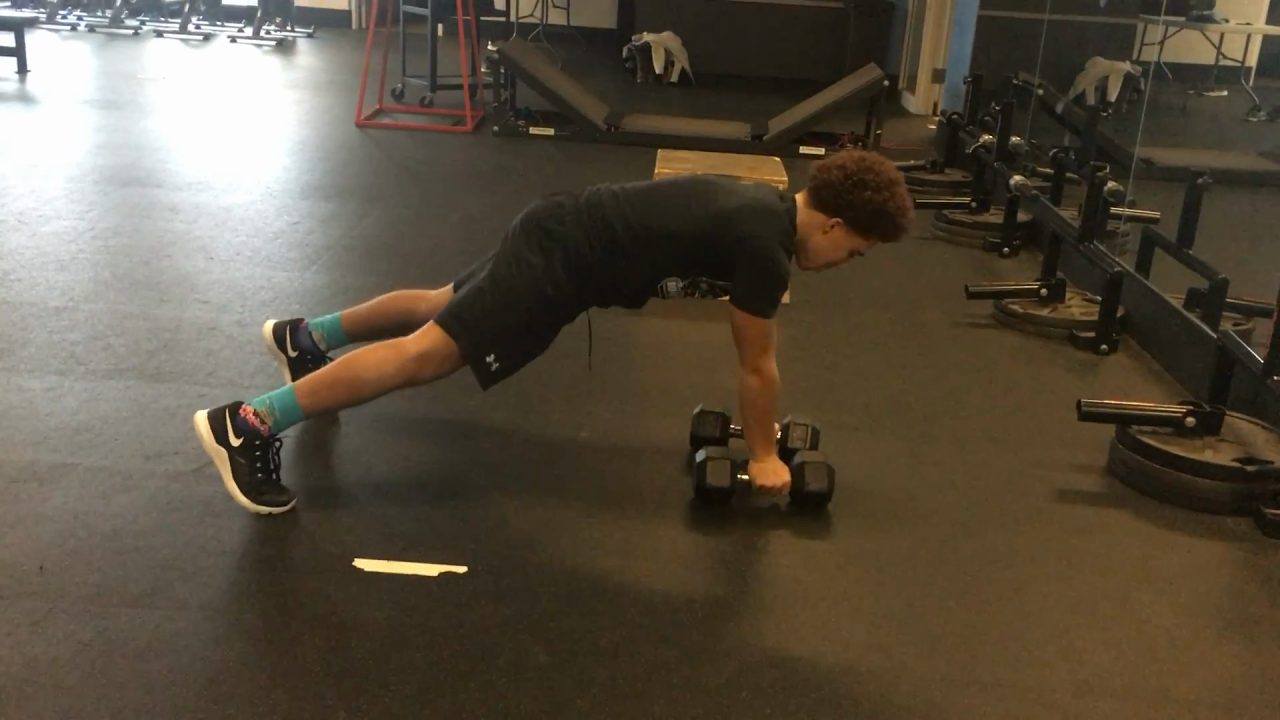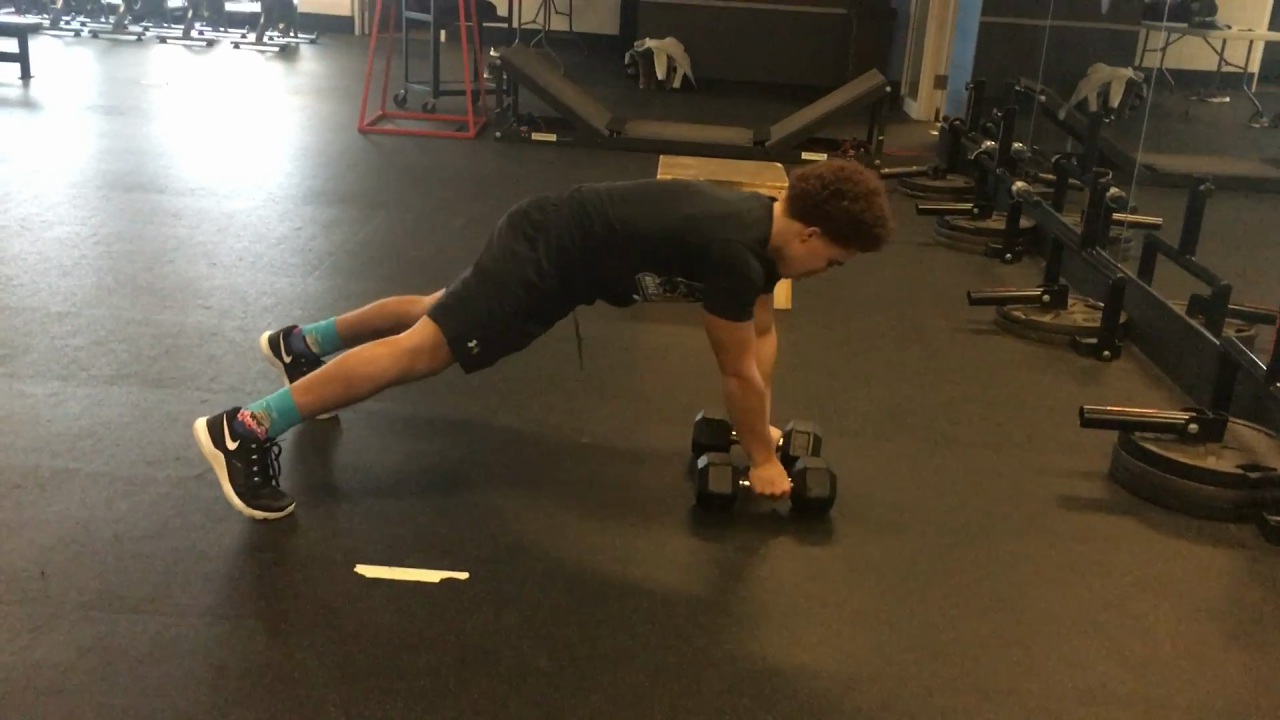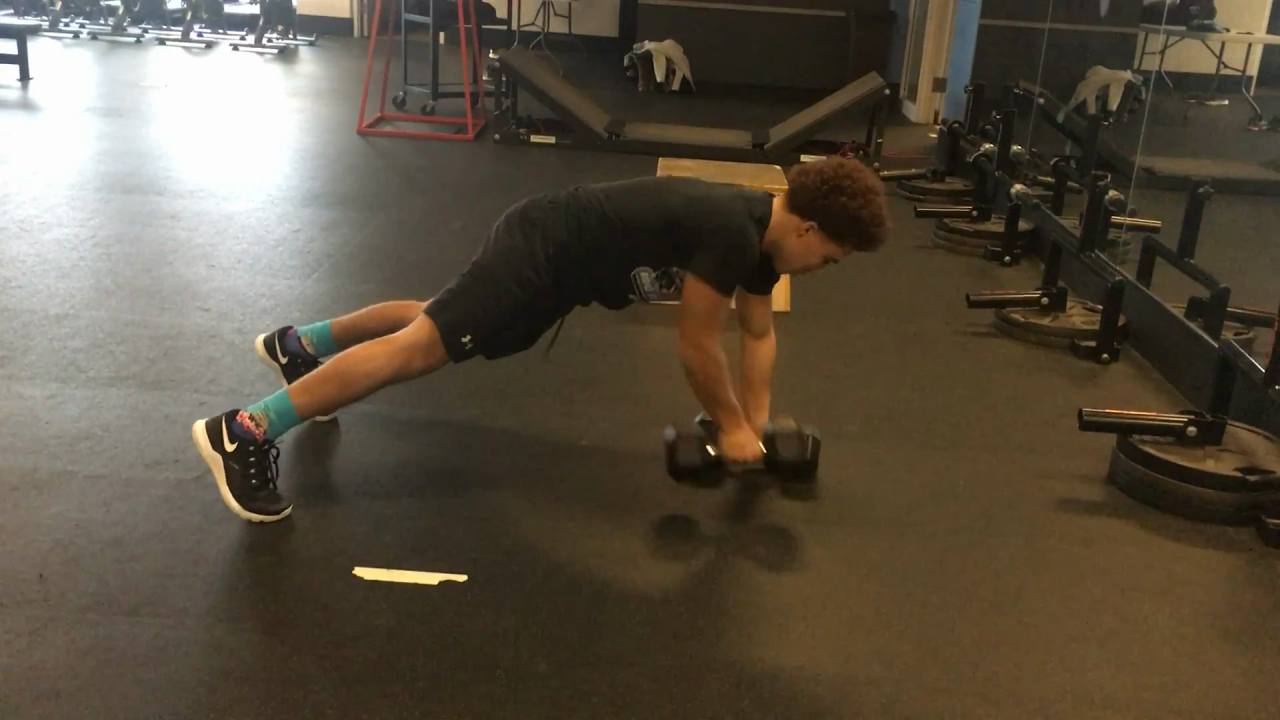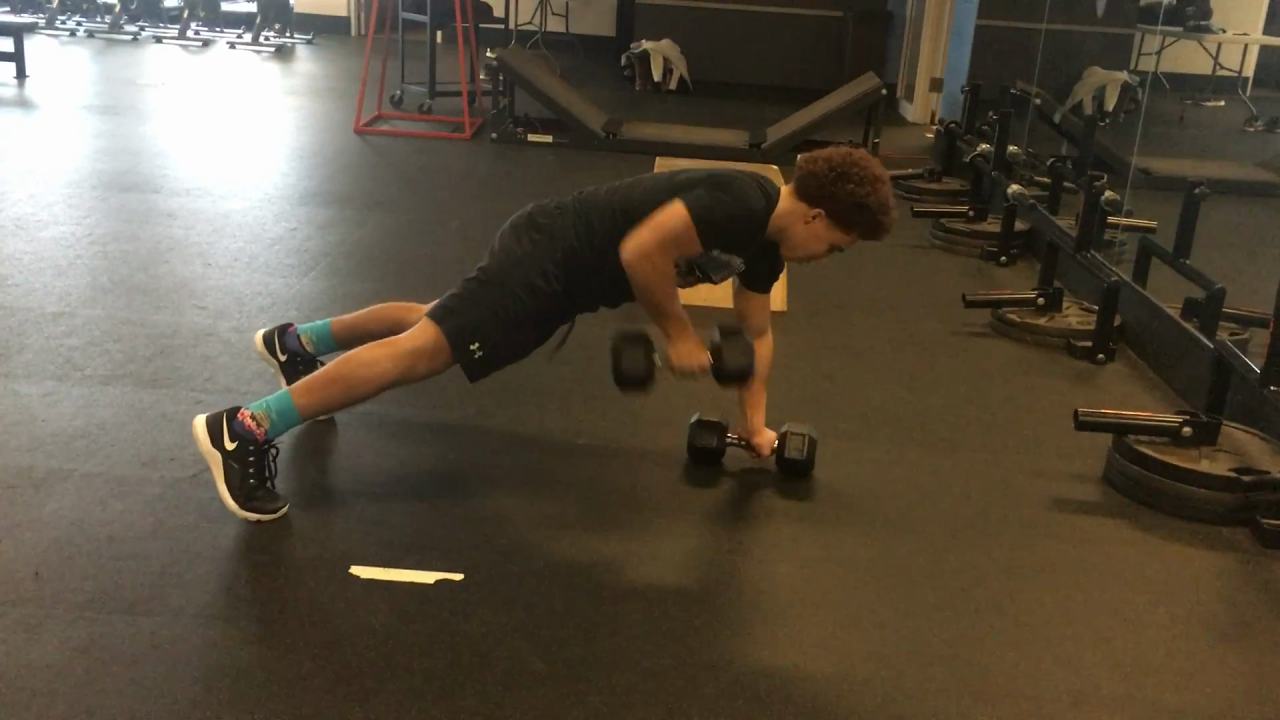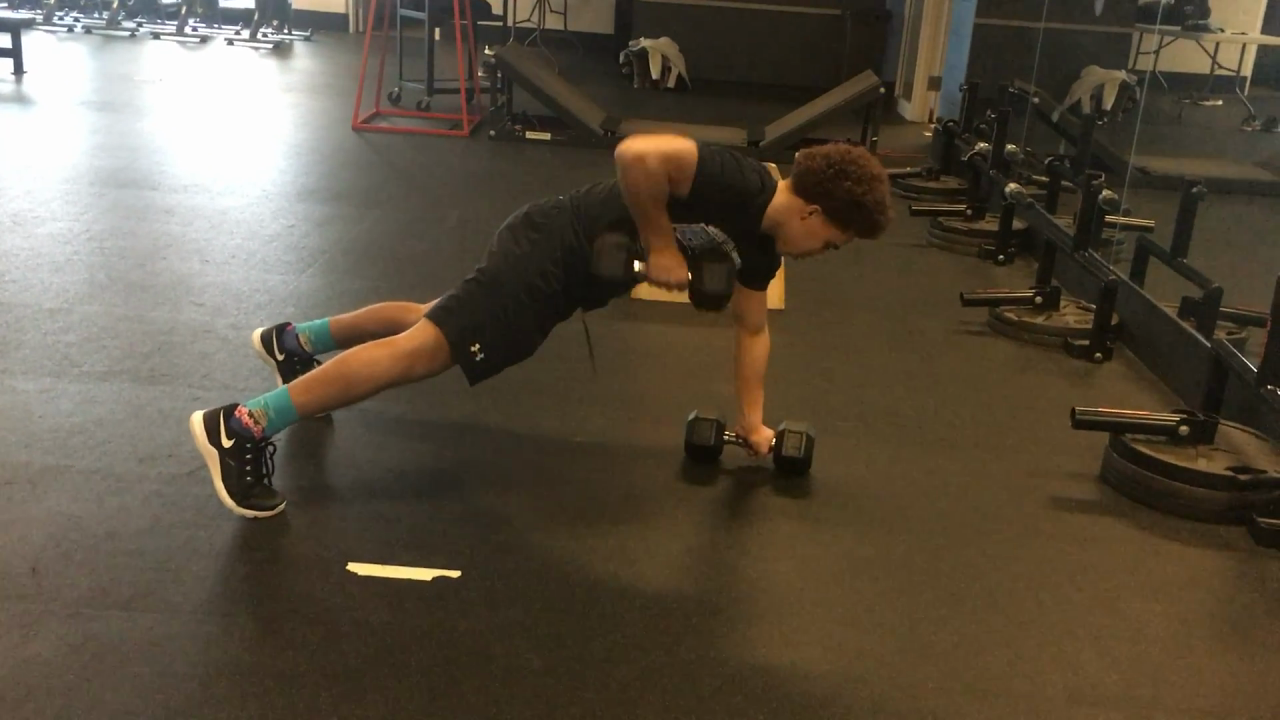
dt=0.2s
person 1, frame 1
left shoulder: (771, 213)
right shoulder: (764, 248)
left elbow: (755, 350)
right elbow: (756, 364)
left wrist: (760, 418)
right wrist: (762, 455)
left hip: (564, 228)
right hip: (566, 254)
left knee: (445, 303)
right knee: (431, 350)
left ankle: (305, 338)
right ankle: (246, 425)
person 1, frame 2
left shoulder: (763, 225)
right shoulder: (732, 249)
left elbow: (762, 332)
right elbow: (738, 370)
left wrist: (761, 424)
right wrist: (762, 461)
left hip: (557, 242)
right hip: (548, 246)
left knee: (438, 310)
right knee: (424, 347)
left ankle: (302, 344)
right ankle: (245, 430)
person 1, frame 3
left shoulder: (762, 235)
right shoulder: (733, 232)
left elbow: (759, 334)
right elbow: (697, 347)
left wrist: (757, 423)
right wrist: (731, 429)
left hip: (557, 256)
right hip: (543, 246)
left knee: (433, 314)
right knee: (420, 345)
left ankle: (297, 345)
right ankle: (242, 432)
person 1, frame 4
left shoulder: (765, 240)
right shoulder: (740, 202)
left elbow: (757, 330)
right elbow: (638, 254)
left wrist: (754, 423)
right wrist: (679, 338)
left hip: (563, 264)
right hip: (551, 253)
left knee: (434, 317)
right knee: (425, 349)
left ankle: (296, 341)
right ankle: (243, 430)
person 1, frame 5
left shoulder: (760, 237)
right shoulder: (739, 181)
left elbow: (751, 329)
right elbow: (634, 154)
left wrist: (751, 423)
right wrist: (660, 249)
left hip: (570, 272)
right hip: (551, 251)
left knee: (432, 318)
right knee: (425, 349)
left ankle: (293, 340)
right ankle: (241, 428)
